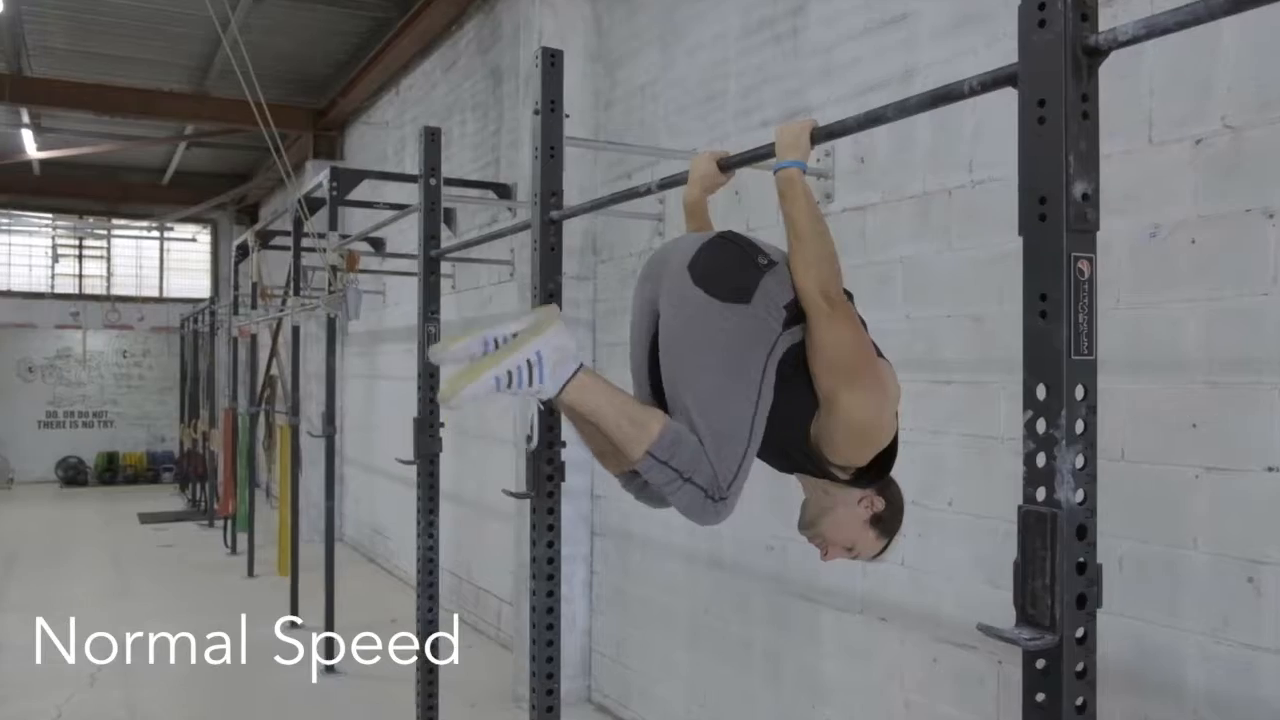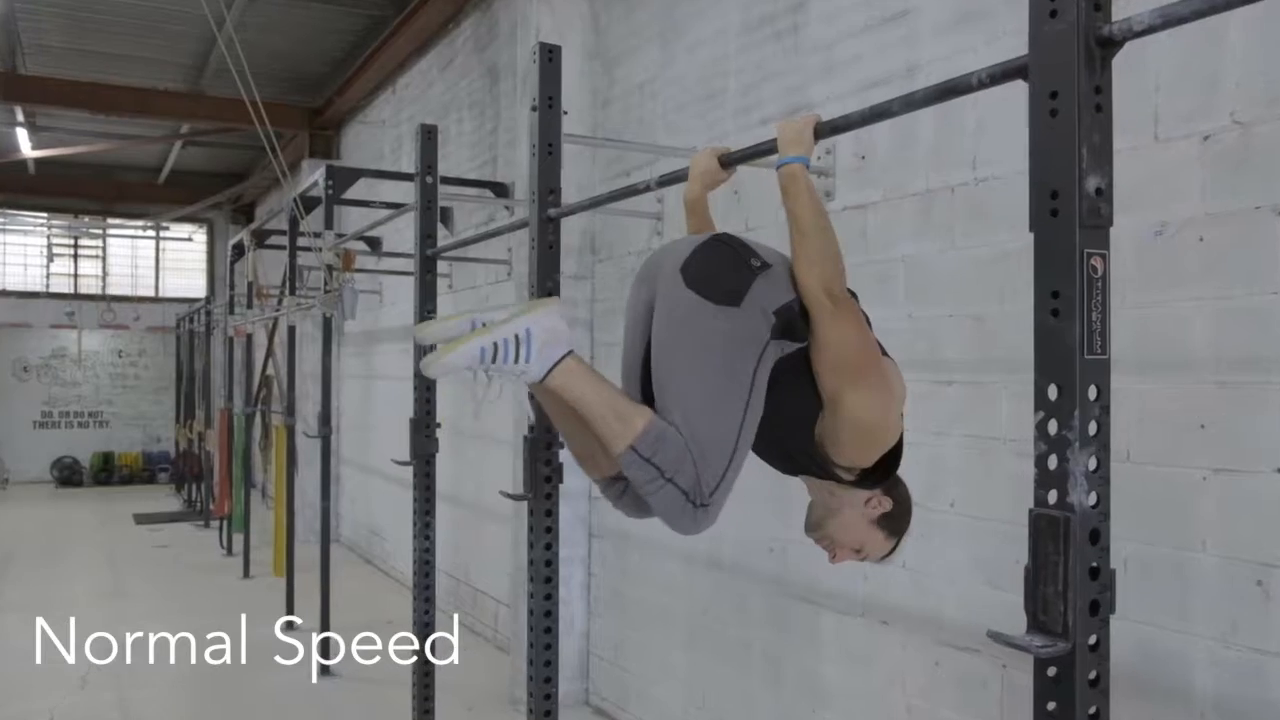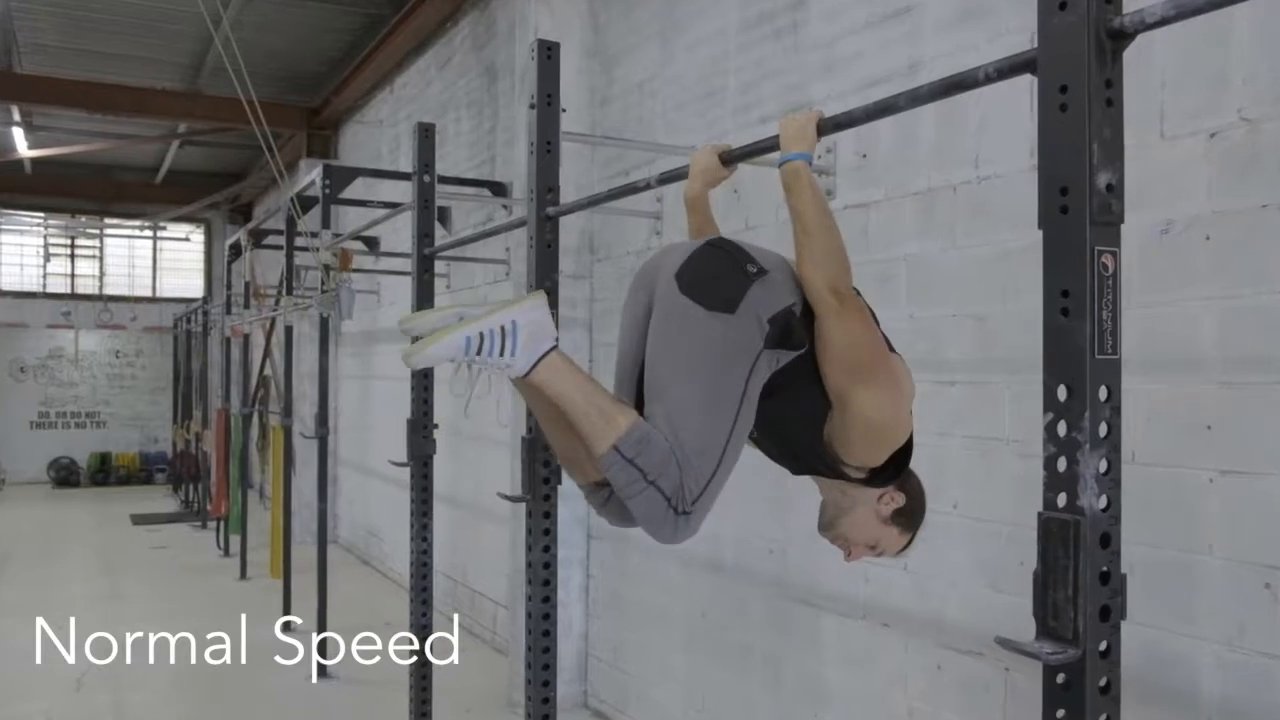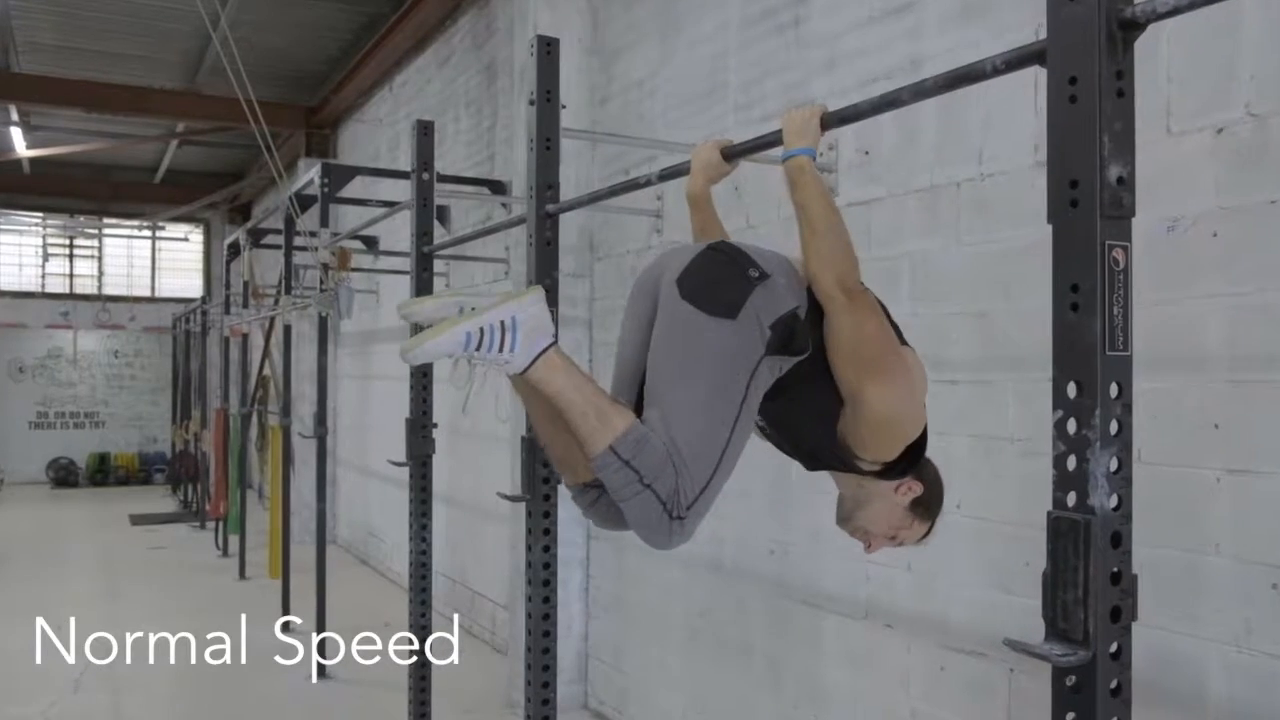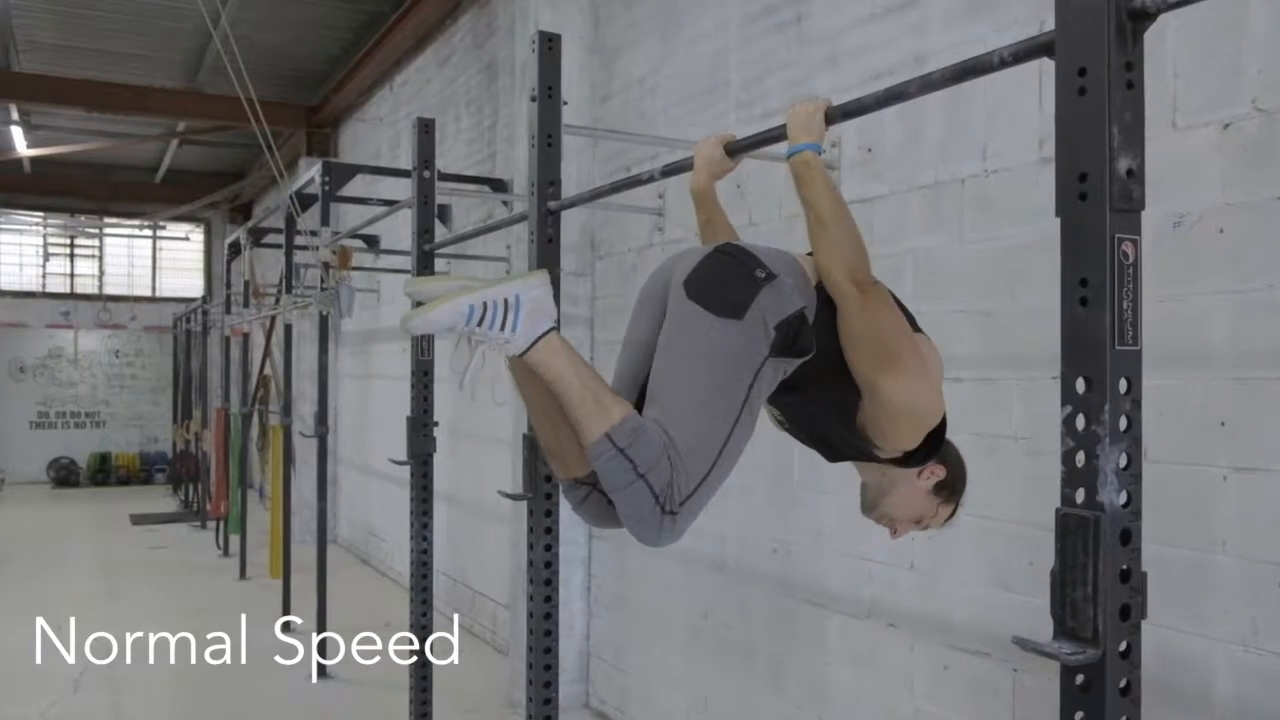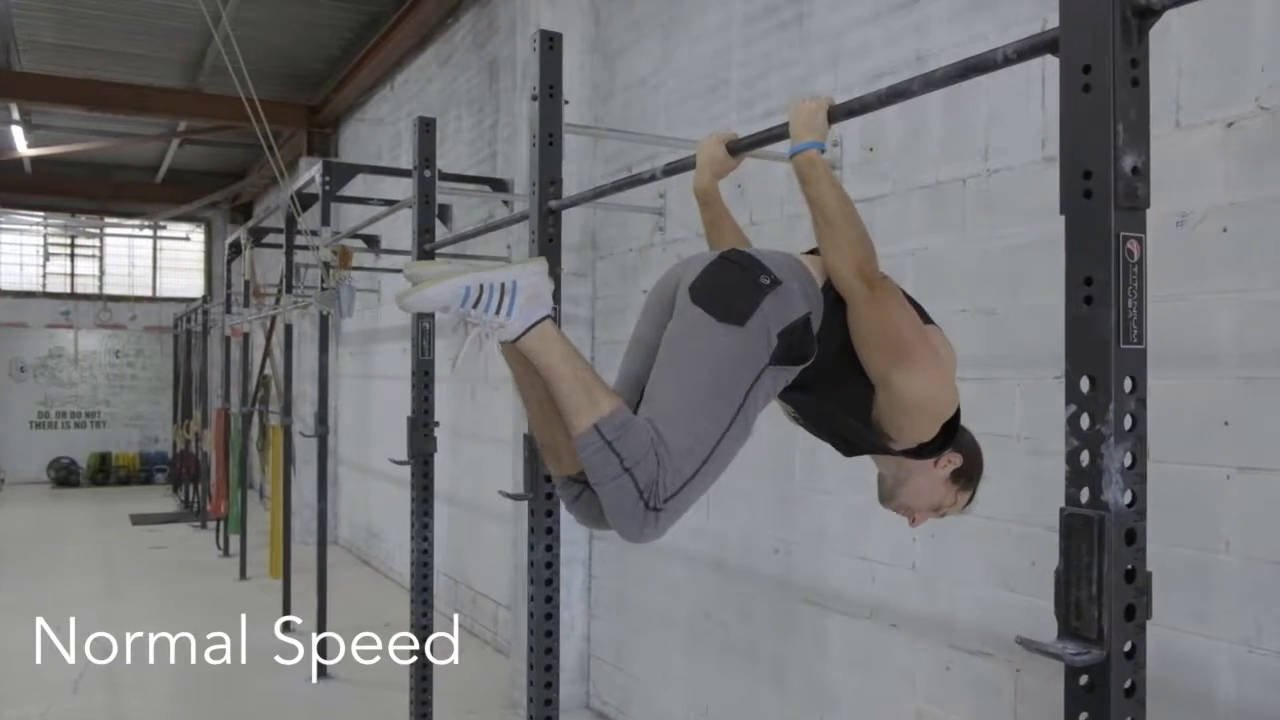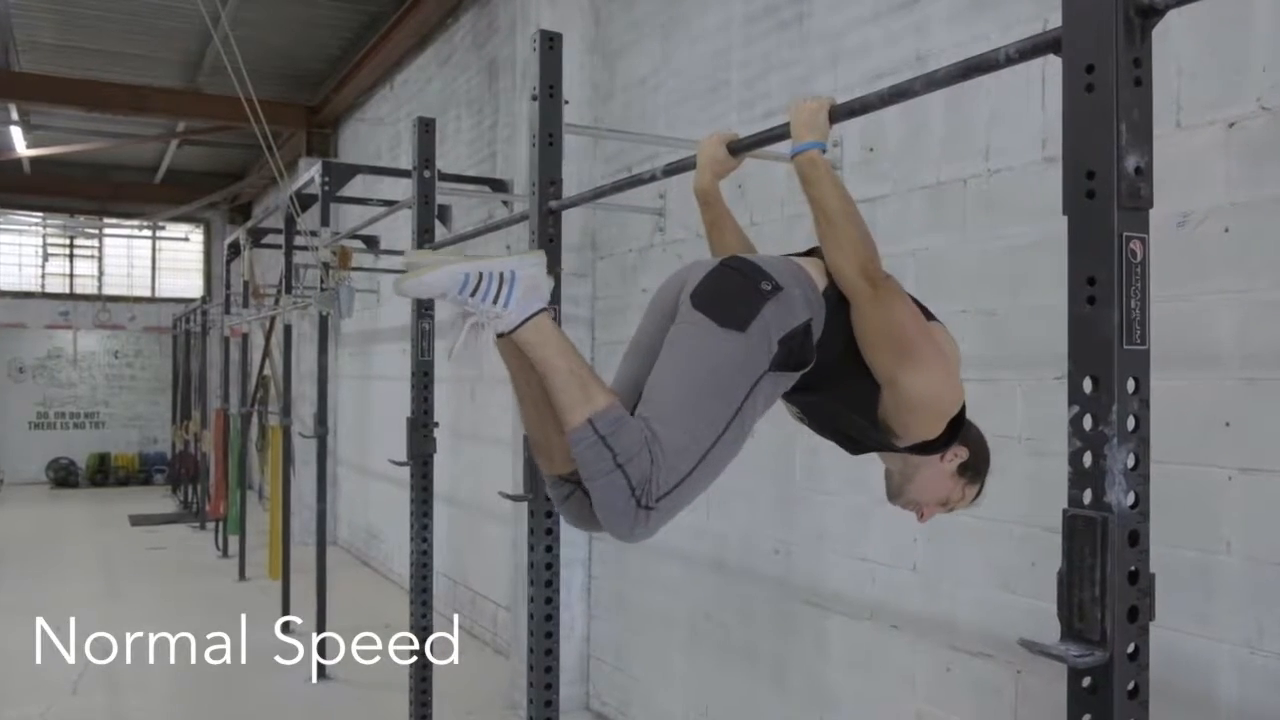
dt=0.2s
person 1, frame 1
right shoulder: (863, 433)
left wrist: (696, 197)
left hip: (675, 261)
right hip: (732, 286)
left knee: (658, 482)
left ankle: (540, 356)
right ankle: (556, 370)
person 1, frame 2
right shoulder: (868, 430)
left wrist: (697, 195)
left hip: (673, 267)
right hip: (728, 290)
left knee: (636, 491)
left ankle: (531, 349)
right ankle: (543, 352)
person 1, frame 3
right shoulder: (877, 428)
left wrist: (698, 194)
left hip: (676, 272)
right hip: (728, 298)
left knee: (623, 500)
right knee: (670, 510)
left ankle: (516, 344)
right ankle: (531, 348)
person 1, frame 4
right shoulder: (889, 420)
right elbow: (842, 292)
left hip: (682, 277)
right hip: (731, 305)
left knee: (610, 503)
right knee: (665, 515)
left ankle: (514, 339)
right ankle: (526, 346)
person 1, frame 5
right shoulder: (908, 409)
right elbow: (854, 285)
right wrist: (805, 152)
left hip: (691, 276)
right hip: (738, 305)
left knee: (601, 499)
right knee: (656, 511)
left ankle: (511, 319)
right ankle: (530, 329)
person 1, frame 6
right shoulder: (924, 402)
right elbow: (862, 281)
right wrist: (808, 152)
left hip: (699, 284)
right hip: (750, 312)
left knee: (596, 499)
right knee: (640, 507)
left ankle: (513, 311)
right ankle: (523, 317)
person 1, frame 7
right shoulder: (930, 400)
right elbow: (865, 280)
right wrist: (809, 152)
left hip: (703, 289)
right hip: (754, 316)
left knee: (584, 501)
right knee: (630, 505)
left ankle: (508, 305)
right ankle: (520, 308)
